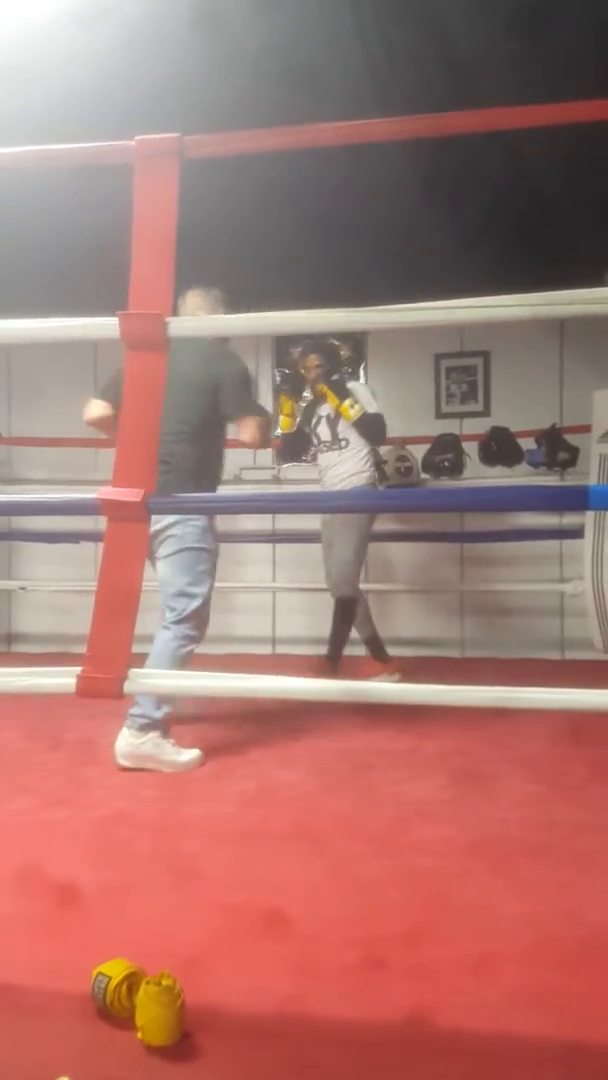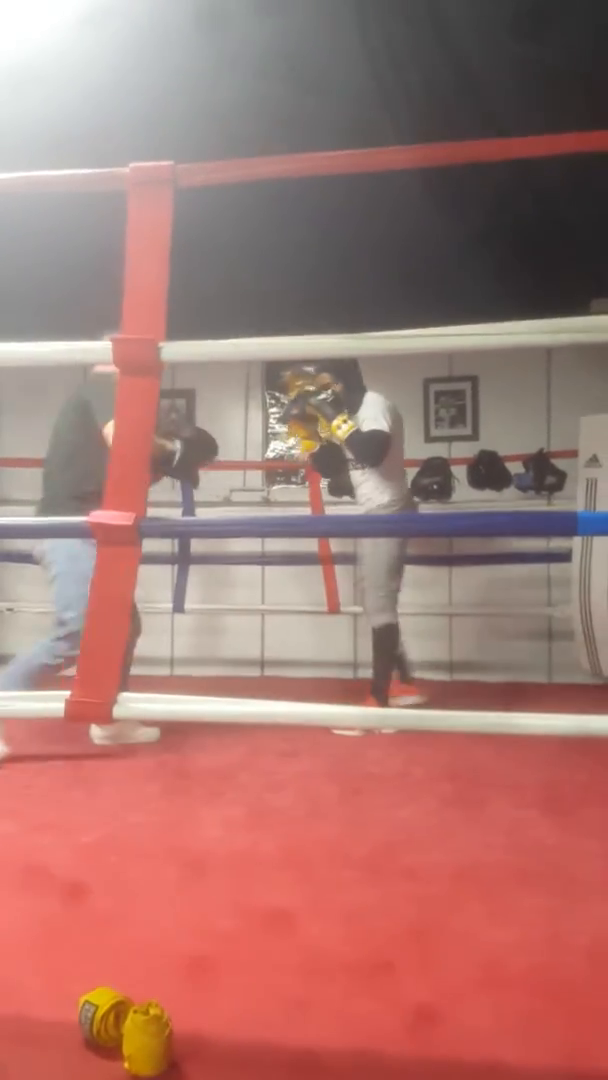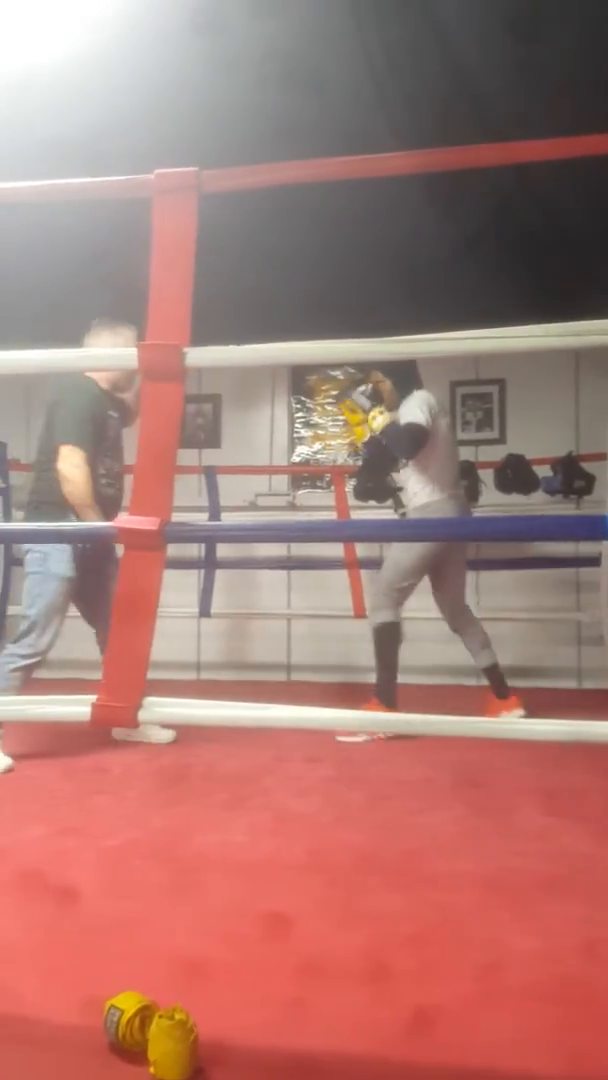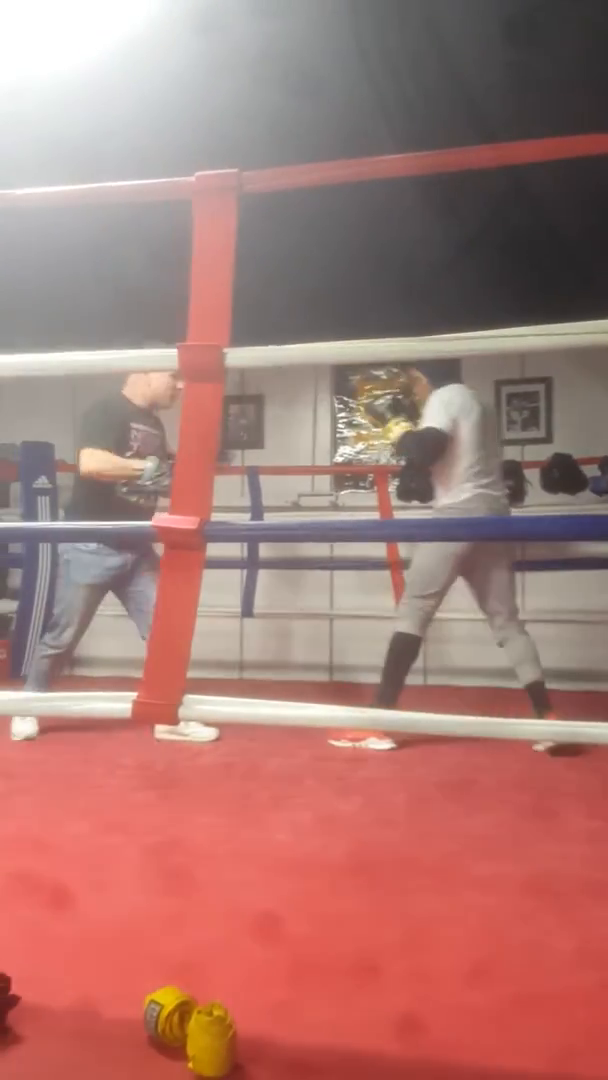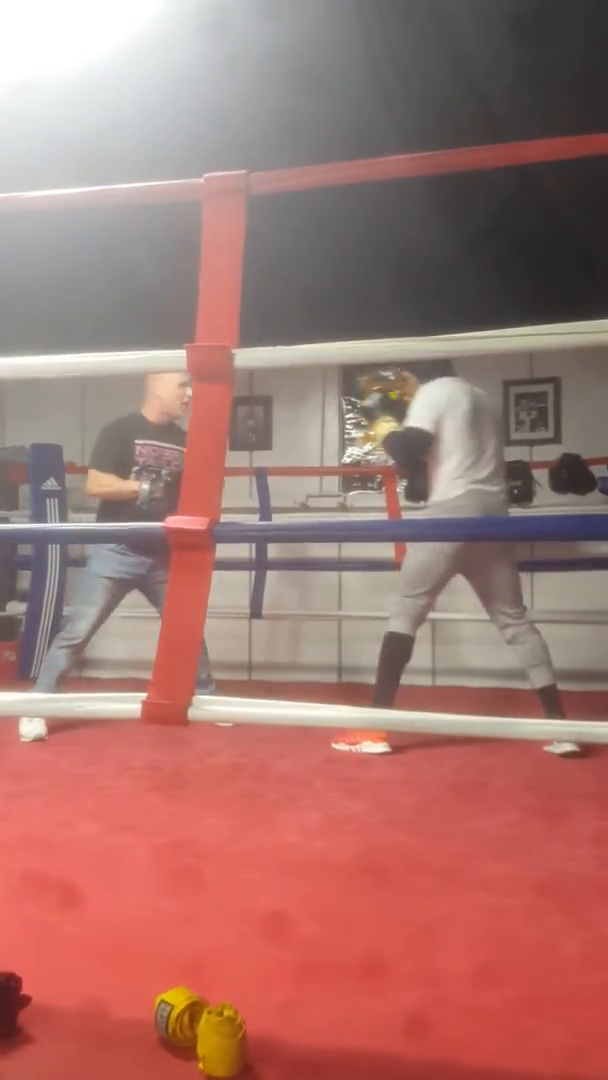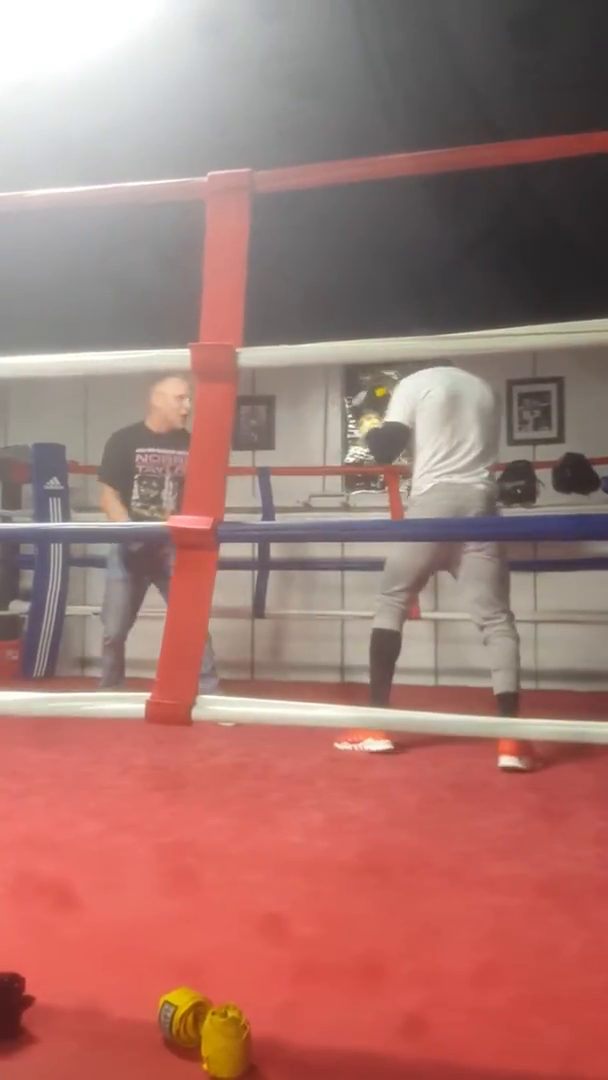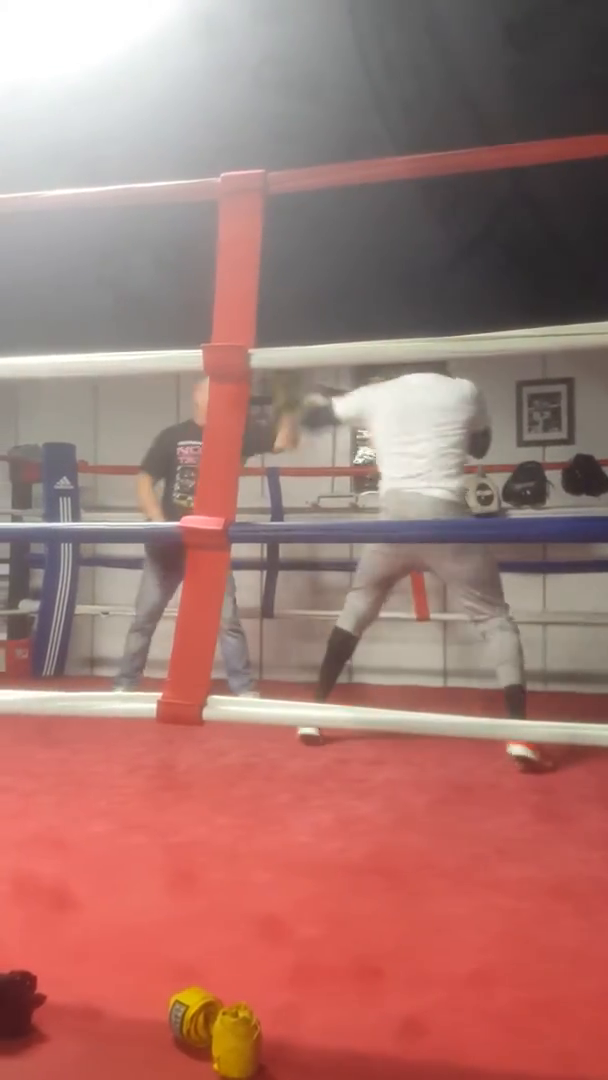
dt=0.5s
person 1, frame 1
right shoulder: (224, 362)
left elbow: (95, 413)
right elbow: (252, 434)
right wrist: (259, 417)
left knee: (176, 605)
right knee: (185, 614)
left ankle: (152, 699)
right ankle: (143, 731)
person 1, frame 2
left shoulder: (97, 392)
right shoulder: (104, 387)
left wrist: (165, 461)
right wrist: (175, 450)
right hip: (71, 532)
left knee: (123, 626)
right knee: (71, 634)
left ankle: (108, 720)
person 1, frame 3
left shoulder: (107, 400)
right shoulder: (80, 395)
left elbow: (132, 409)
right elbow: (70, 467)
right wrist: (95, 525)
left hip: (90, 538)
right hip: (58, 537)
person 1, frame 4
left shoulder: (154, 421)
right shoulder: (107, 412)
left elbow: (162, 474)
right elbow: (89, 464)
right wrist: (149, 468)
left hip: (135, 546)
right hip: (91, 545)
right knee: (63, 633)
person 1, frame 5
left shoulder: (182, 441)
right shoulder: (121, 431)
right elbow: (95, 484)
right wrist: (145, 488)
left hip: (161, 554)
right hip: (115, 551)
right knee: (78, 631)
person 1, frame 6
left shoulder: (190, 445)
right shoulder: (124, 441)
right elbow: (108, 496)
left hip: (174, 552)
right hip: (129, 552)
right knee: (114, 631)
left ankle: (210, 694)
right ankle: (110, 694)
person 1, frame 7
right shoulder: (172, 436)
left elbow: (285, 442)
right elbow: (144, 484)
left wrist: (288, 411)
right wrist: (158, 525)
right hip: (166, 539)
left knee: (227, 620)
right knee: (144, 618)
left ankle: (245, 693)
right ankle: (125, 685)
person 2, frame 1
left shoulder: (355, 391)
right shoulder: (312, 407)
left elbow: (377, 434)
right elbow: (289, 452)
left wrist: (340, 395)
right wrist: (288, 403)
left hip: (357, 494)
left knee: (343, 578)
right knee: (341, 581)
left ankle: (330, 666)
right ankle: (382, 661)
person 2, frame 2
left shoulder: (374, 404)
right shoulder: (348, 413)
left elbow: (372, 452)
right elbow: (329, 469)
left wrist: (333, 416)
right wrist: (305, 426)
left hip: (388, 514)
right hip: (371, 516)
left knee: (379, 601)
right knee: (376, 601)
left ankle: (379, 703)
right ankle: (404, 683)
person 2, frame 3
left shoulder: (419, 400)
right shoulder: (413, 410)
left elbow: (404, 446)
left wrist: (373, 410)
left hip: (434, 516)
right hip: (449, 516)
left knee: (384, 601)
right knee: (457, 612)
left ankle: (384, 709)
right ankle: (504, 700)
person 2, frame 4
left shoulder: (446, 397)
right shoulder: (479, 405)
left elbow: (424, 453)
left hip: (459, 516)
right hip: (493, 515)
left knee: (413, 611)
right knee: (506, 621)
right ankle: (546, 718)
person 2, frame 5
left shoulder: (433, 393)
right shoulder: (481, 399)
left elbow: (407, 456)
left wrist: (382, 420)
left hip: (452, 513)
right hip: (493, 515)
left knee: (407, 610)
right knee: (515, 619)
left ankle: (376, 728)
right ankle: (558, 724)
person 2, frame 6
left shoulder: (414, 385)
right shoulder: (484, 389)
left elbow: (384, 450)
left wrist: (369, 415)
left hip: (433, 504)
right hip: (479, 504)
left knee: (391, 605)
right knee: (496, 618)
right ankle: (510, 739)
person 2, frame 7
left shoulder: (379, 394)
right shoulder: (465, 391)
left elbow: (316, 417)
right elbow: (481, 446)
left wrist: (315, 401)
left hip: (395, 515)
right hip: (447, 518)
left knee: (358, 605)
right knee: (493, 618)
